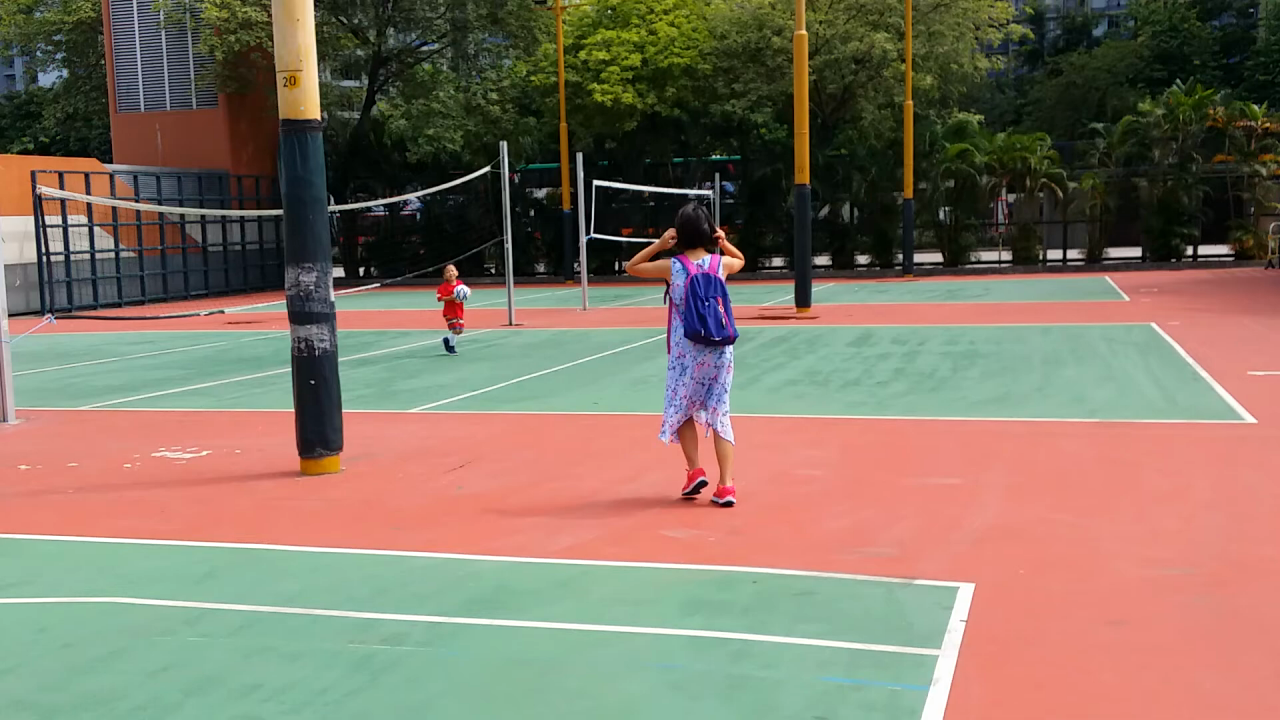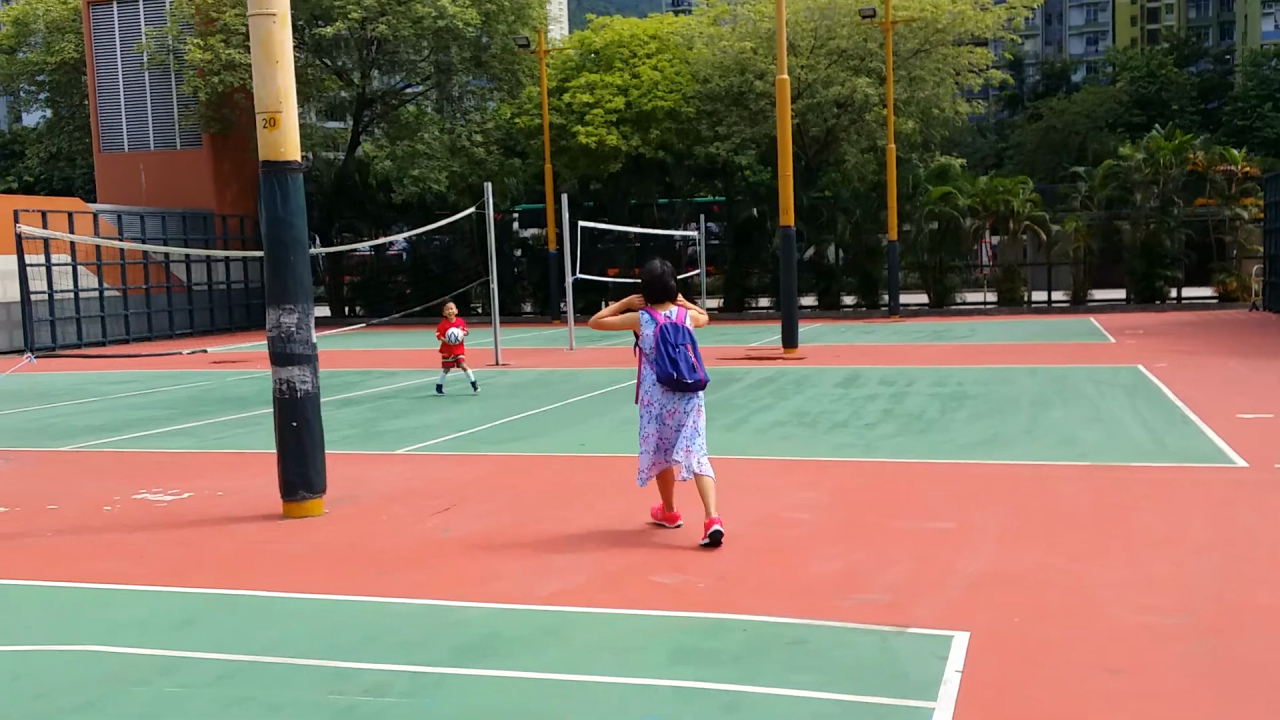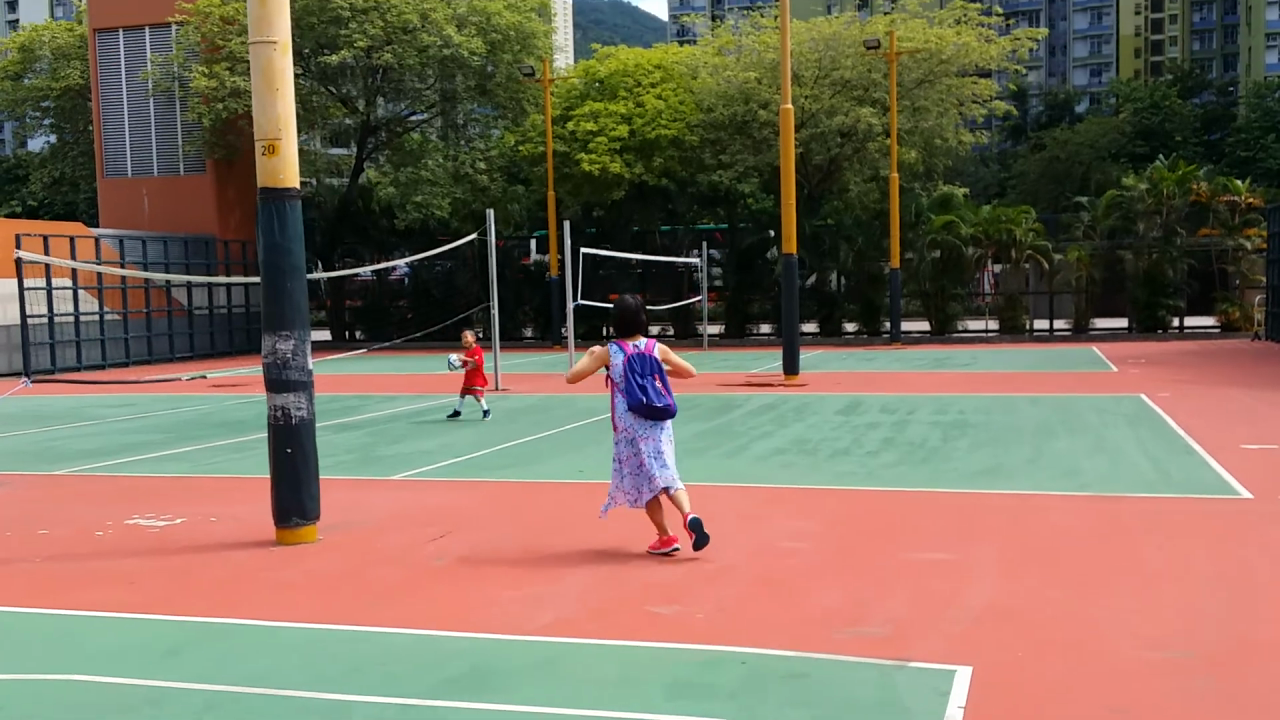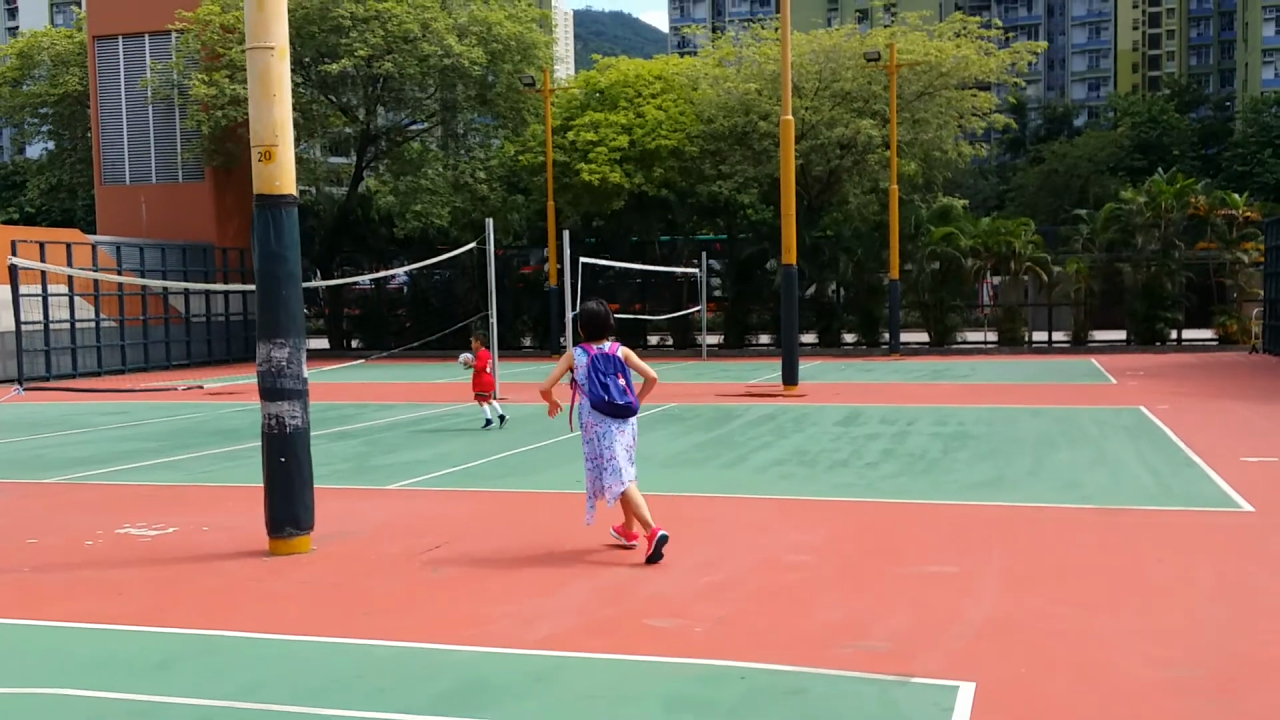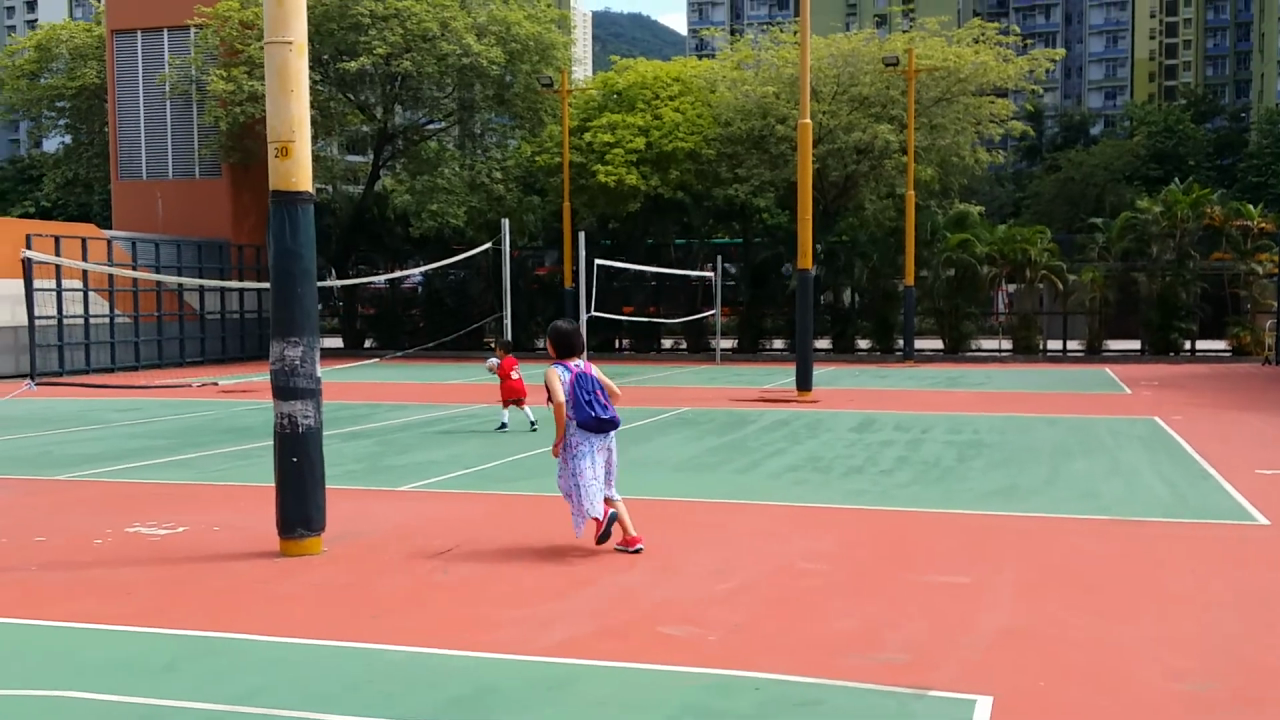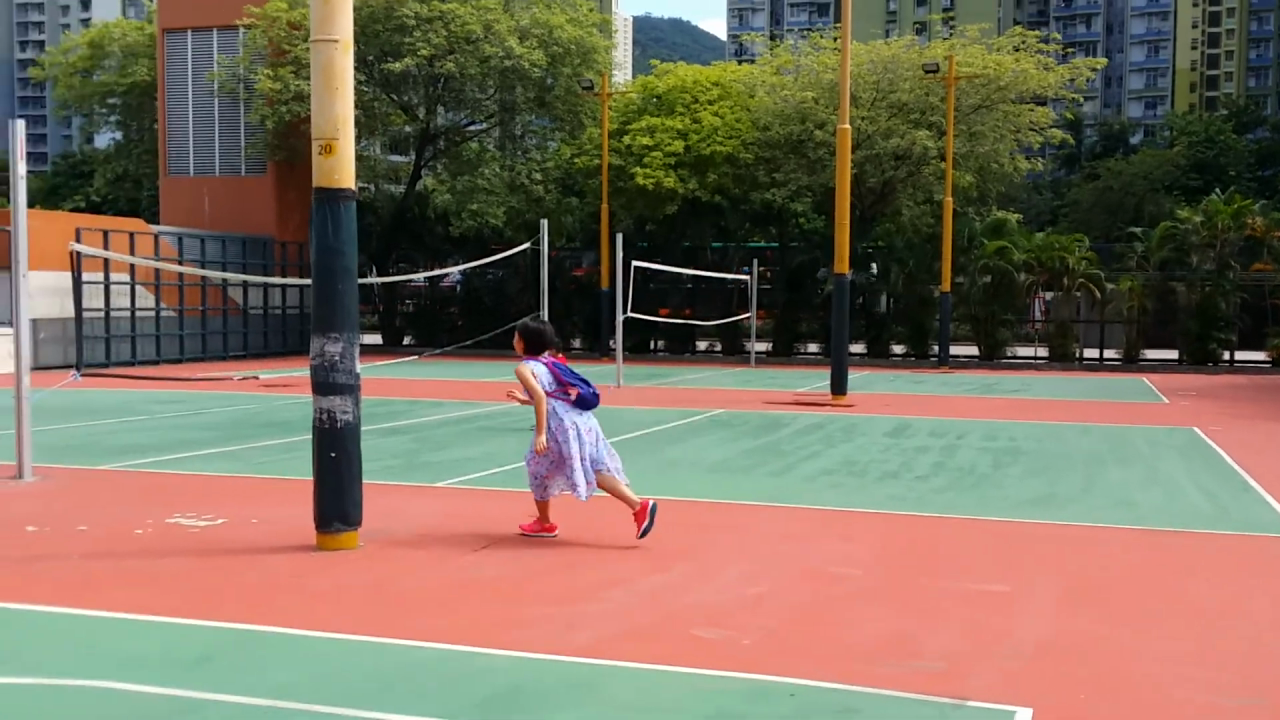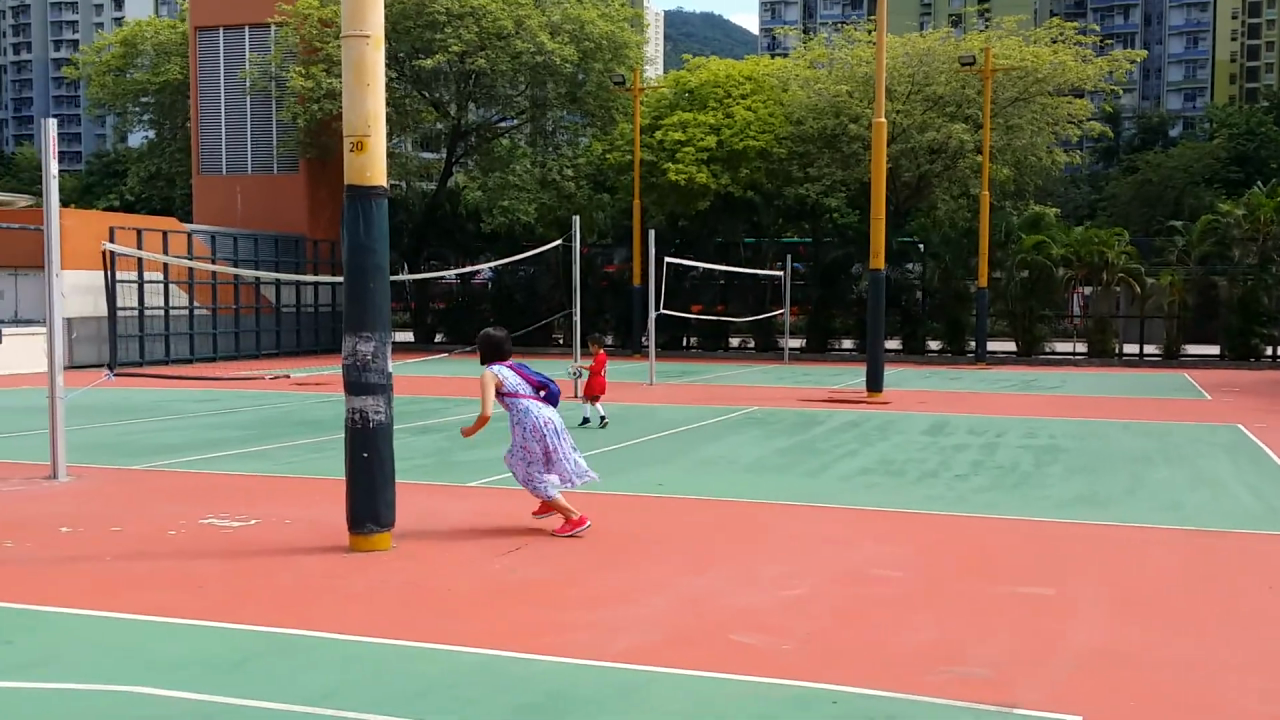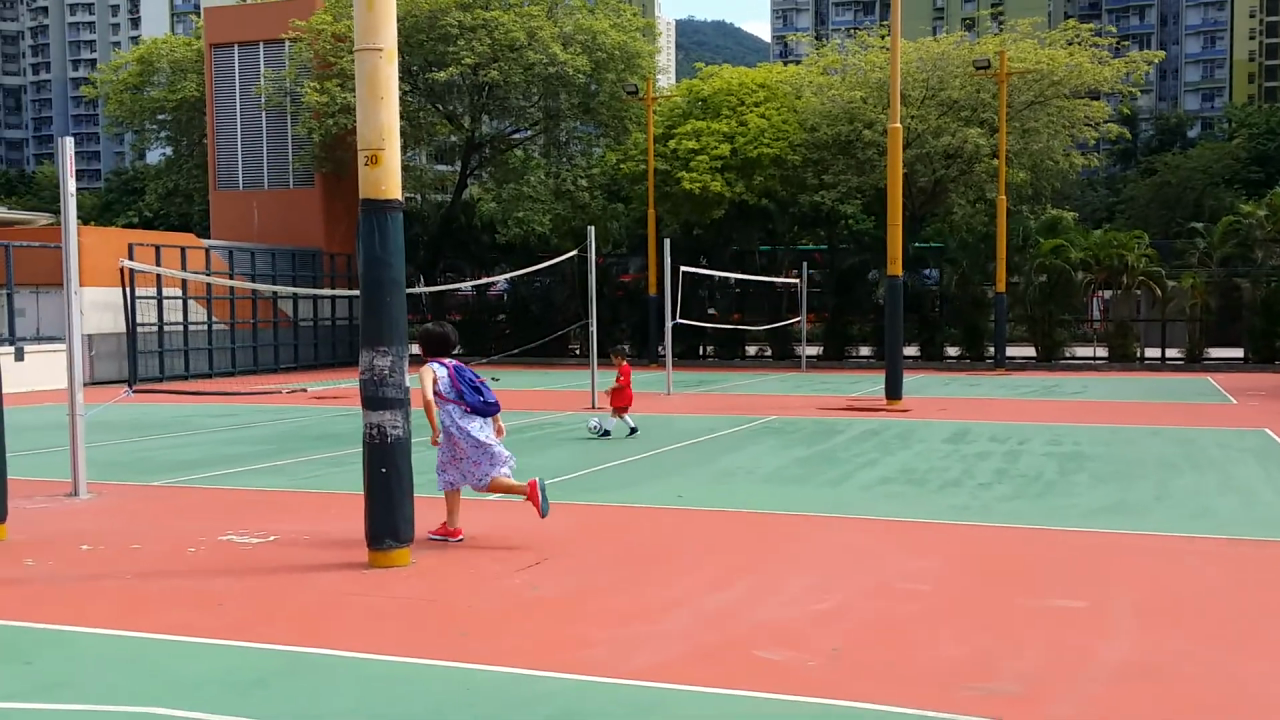
dt=0.2s
person 1, frame 1
left shoulder: (671, 266)
right shoulder: (721, 263)
left elbow: (631, 268)
right elbow: (741, 261)
left wrist: (660, 243)
right wrist: (725, 243)
left hip: (685, 350)
right hip: (719, 348)
left knee: (682, 411)
right knee: (718, 413)
left ankle: (695, 471)
right ankle: (727, 486)
person 1, frame 2
left shoulder: (638, 319)
right shoulder: (685, 316)
left elbow: (595, 322)
right elbow: (705, 317)
left wrist: (626, 303)
right wrist: (684, 304)
left hip: (656, 397)
right hip: (689, 394)
left knee: (659, 454)
right knee: (695, 455)
left ankle: (668, 511)
right ankle: (712, 519)
person 1, frame 3
left shoulder: (609, 352)
right shoulder: (657, 348)
left elbow: (571, 378)
right elbow: (690, 372)
left wrist: (588, 356)
left hip: (629, 425)
right hip: (659, 422)
left knee: (639, 482)
right knee: (667, 478)
left ankle: (667, 537)
right ankle: (689, 518)
person 1, frame 4
left shoulder: (574, 355)
right shoulder: (621, 351)
left elbow: (545, 389)
right elbow: (652, 378)
left wrist: (552, 403)
right wrist: (636, 402)
left hip: (596, 424)
right hip: (623, 420)
left knee: (618, 479)
right knee: (623, 473)
left ankle: (652, 530)
right ankle: (629, 528)
person 1, frame 5
left shoulder: (553, 372)
right shoulder: (590, 367)
left elbow: (559, 401)
right elbow: (616, 394)
left wrist: (558, 439)
left hip: (578, 437)
right hip: (603, 432)
left knee: (576, 486)
right knee: (604, 486)
left ankle: (603, 513)
right ankle: (631, 537)
person 1, frame 6
left shoulder: (523, 368)
right shoulder: (548, 363)
left elbow: (539, 394)
left wrist: (540, 432)
right wrist: (525, 399)
left hip: (560, 423)
right hip: (583, 418)
left knee: (537, 467)
right knee: (597, 471)
left ankle: (544, 523)
right ankle: (639, 505)
person 1, frame 7
left shoulder: (490, 373)
right shoulder: (511, 367)
left elbow: (487, 414)
left wrist: (471, 430)
left hip: (533, 422)
right hip: (547, 416)
left knee: (531, 475)
right knee: (516, 461)
left ankle: (575, 518)
right ankle: (550, 502)
person 1, frame 8
left shoulder: (427, 369)
right shoulder: (456, 365)
left elbow: (427, 397)
left wrist: (434, 429)
right wrist: (498, 422)
left hip: (462, 428)
right hip: (480, 423)
left knee: (484, 479)
right knee: (448, 471)
left ankle: (530, 488)
right ankle: (451, 526)
